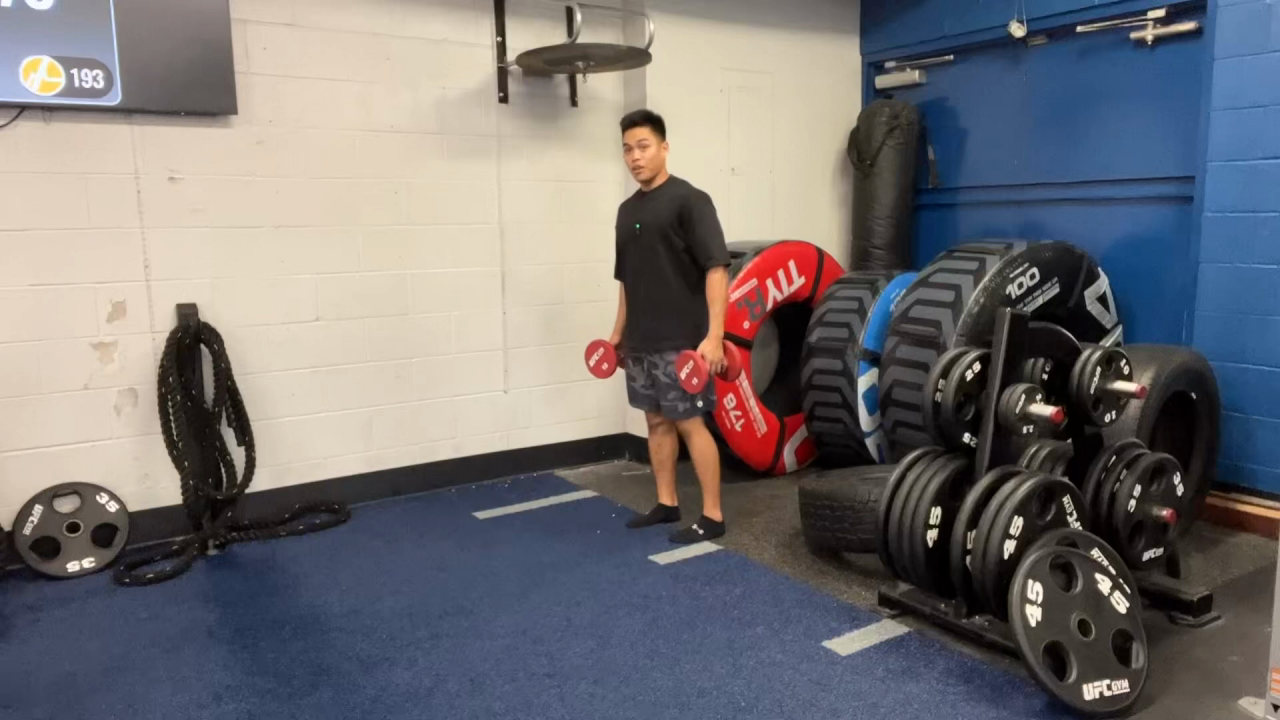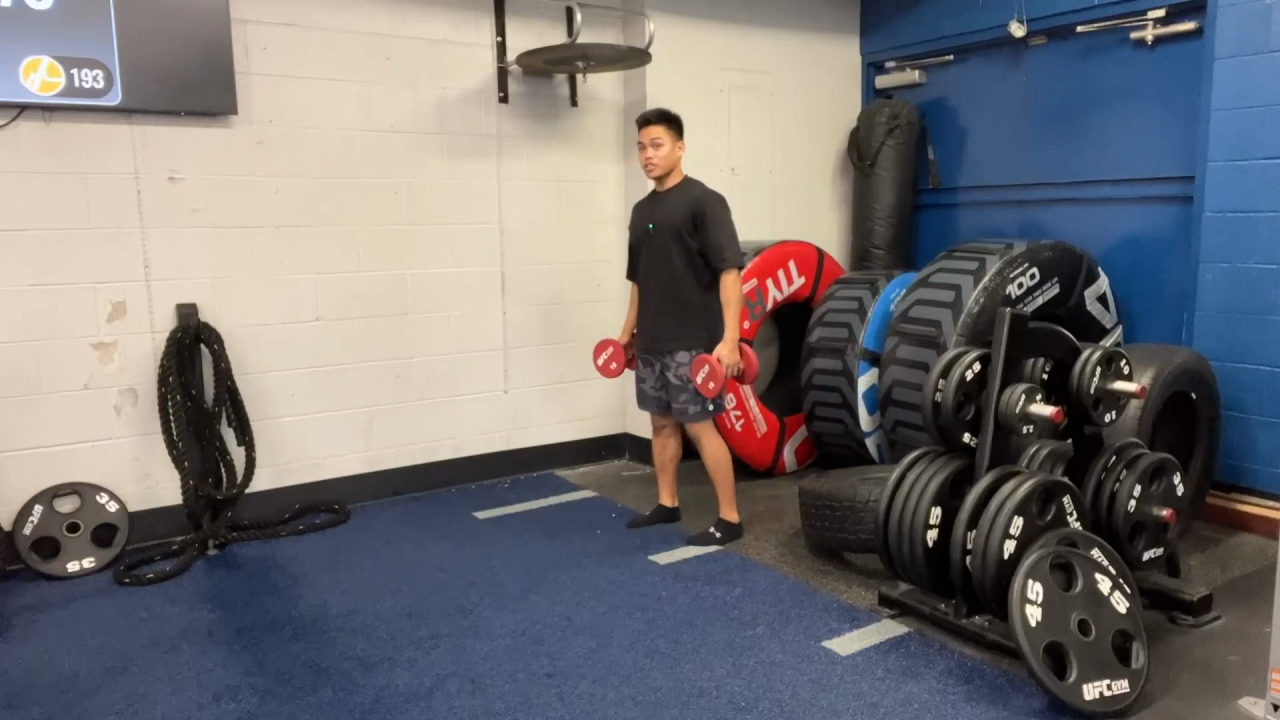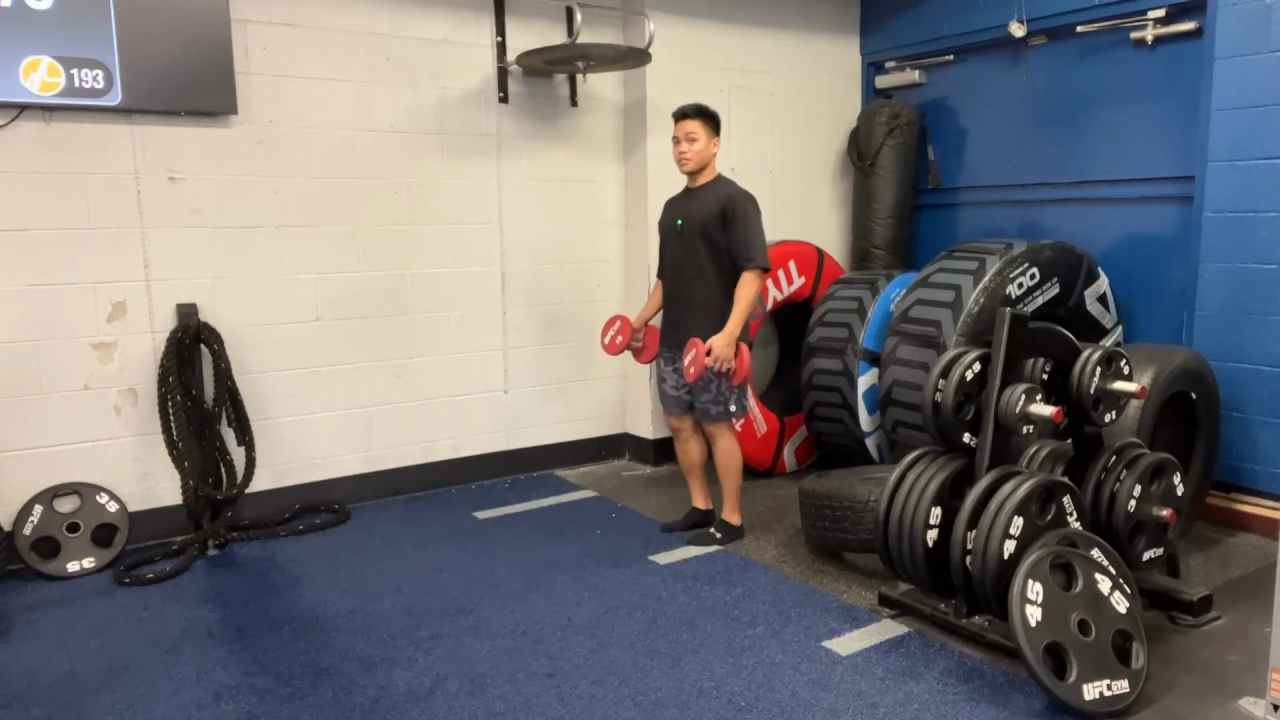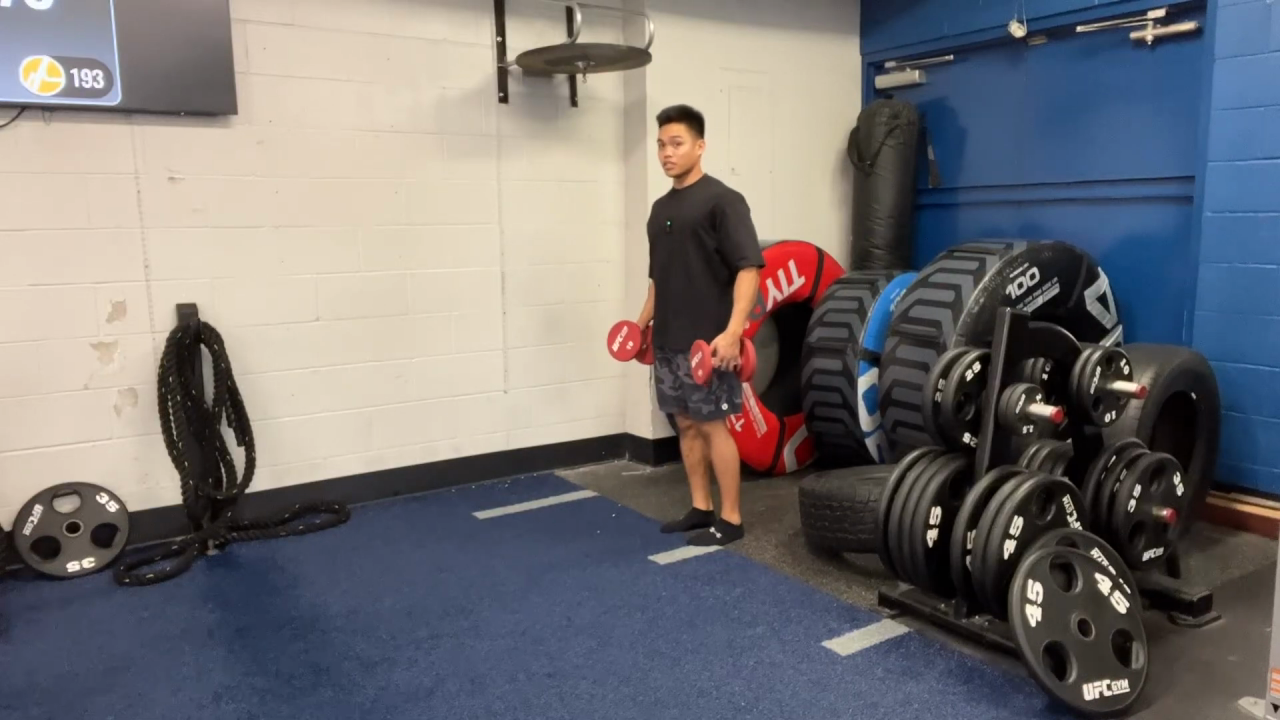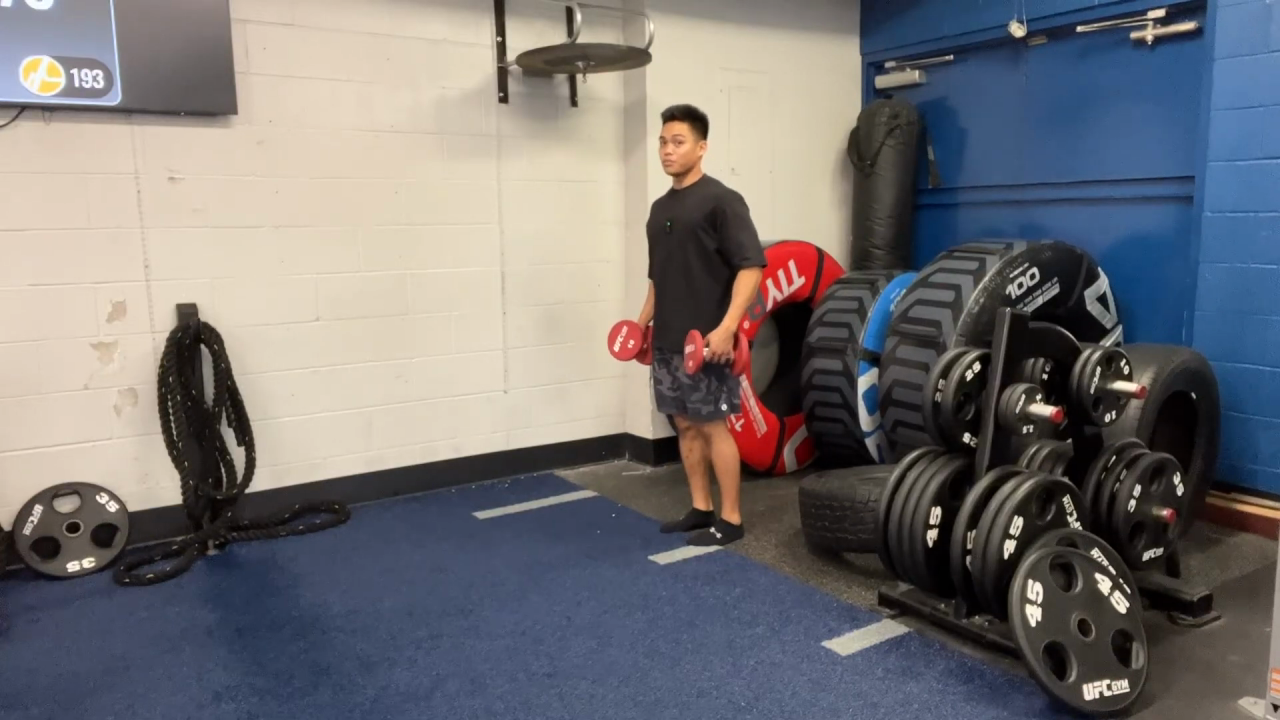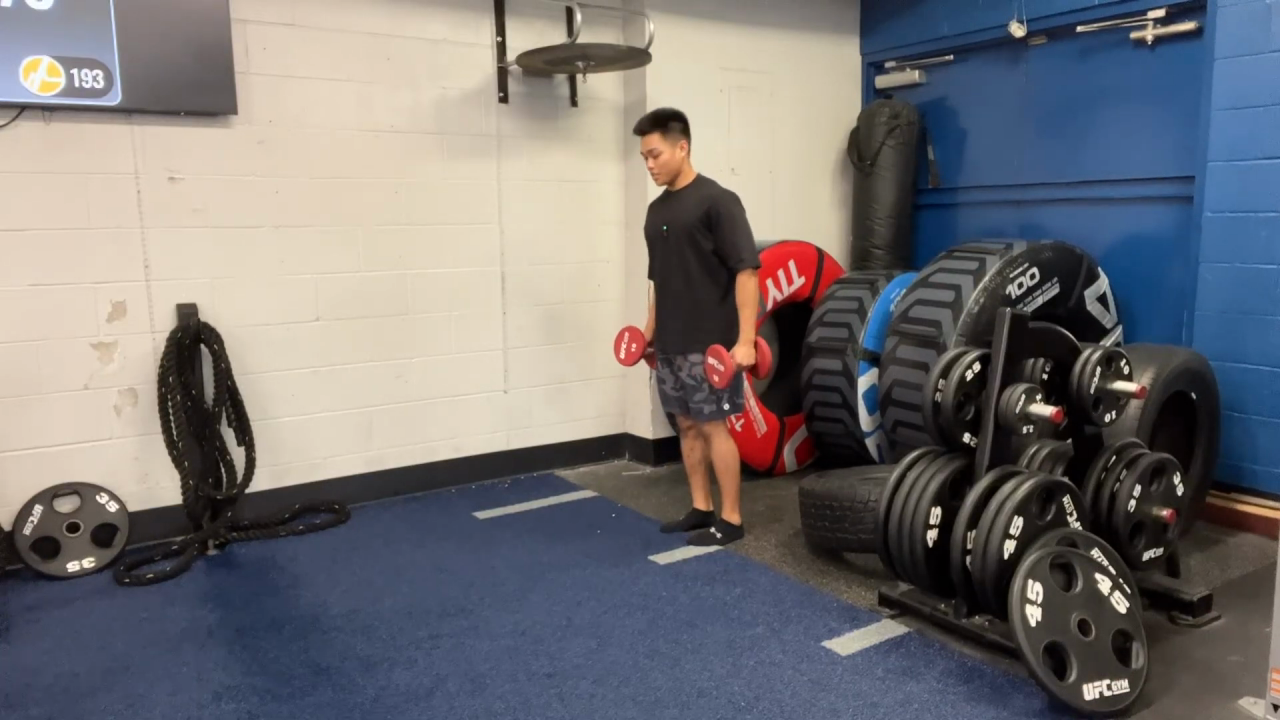
dt=0.7s
person 1, frame 1
left shoulder: (689, 200)
right shoulder: (627, 209)
left elbow: (716, 268)
left wrist: (714, 335)
right wrist: (619, 331)
left hip: (680, 340)
right hip: (641, 340)
left knee: (689, 422)
right knee: (656, 420)
left ankle: (712, 516)
right ankle: (666, 503)
person 1, frame 2
left shoulder: (703, 201)
right shoulder: (642, 210)
left elbow: (730, 270)
left wrist: (730, 337)
right wrist: (628, 330)
left hip: (692, 341)
right hip: (652, 341)
left knee: (699, 425)
right knee: (662, 422)
left ankle: (730, 518)
right ankle: (667, 504)
person 1, frame 3
left shoulder: (734, 200)
right shoulder: (673, 206)
left elbow: (753, 270)
left wrist: (730, 333)
right wrist: (641, 319)
left hip: (713, 342)
right hip: (674, 340)
left knee: (718, 427)
right knee: (680, 424)
left ankle: (731, 520)
right ankle: (701, 508)
person 1, frame 4
left shoulder: (722, 200)
right shoulder: (661, 207)
left elbow: (749, 267)
left wrist: (733, 331)
right wrist: (642, 322)
left hip: (707, 341)
right hip: (668, 340)
left knee: (713, 425)
right knee: (686, 423)
left ankle: (730, 519)
right ankle: (700, 509)
person 1, frame 5
left shoulder: (721, 201)
right shoulder: (660, 207)
left elbow: (751, 266)
left wrist: (727, 327)
right wrist: (642, 322)
left hip: (705, 342)
right hip: (667, 341)
left knee: (713, 426)
right knee: (685, 425)
left ankle: (731, 519)
right ankle: (700, 509)
person 1, frame 6
left shoulder: (717, 201)
right shoulder: (657, 209)
left elbow: (747, 270)
left wrist: (745, 339)
right wrist: (650, 328)
left hip: (708, 343)
right hip: (670, 343)
left knee: (713, 427)
right knee: (686, 424)
left ankle: (731, 520)
right ankle: (700, 509)
